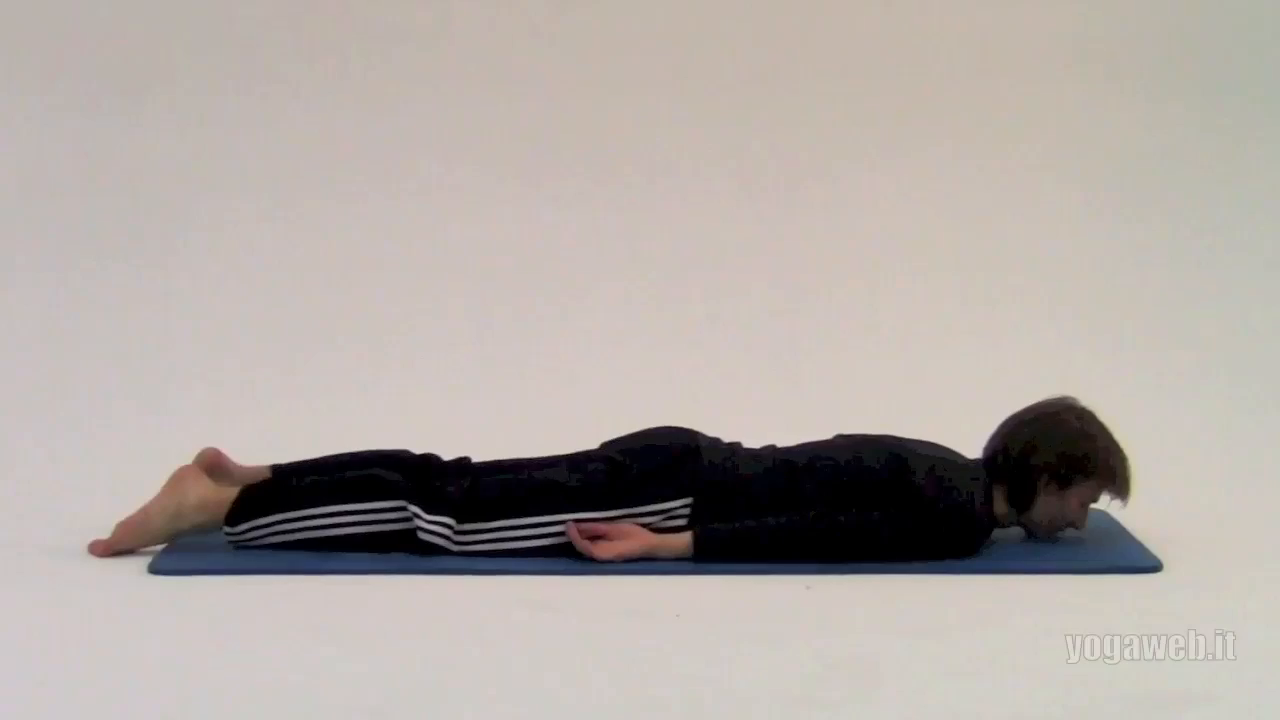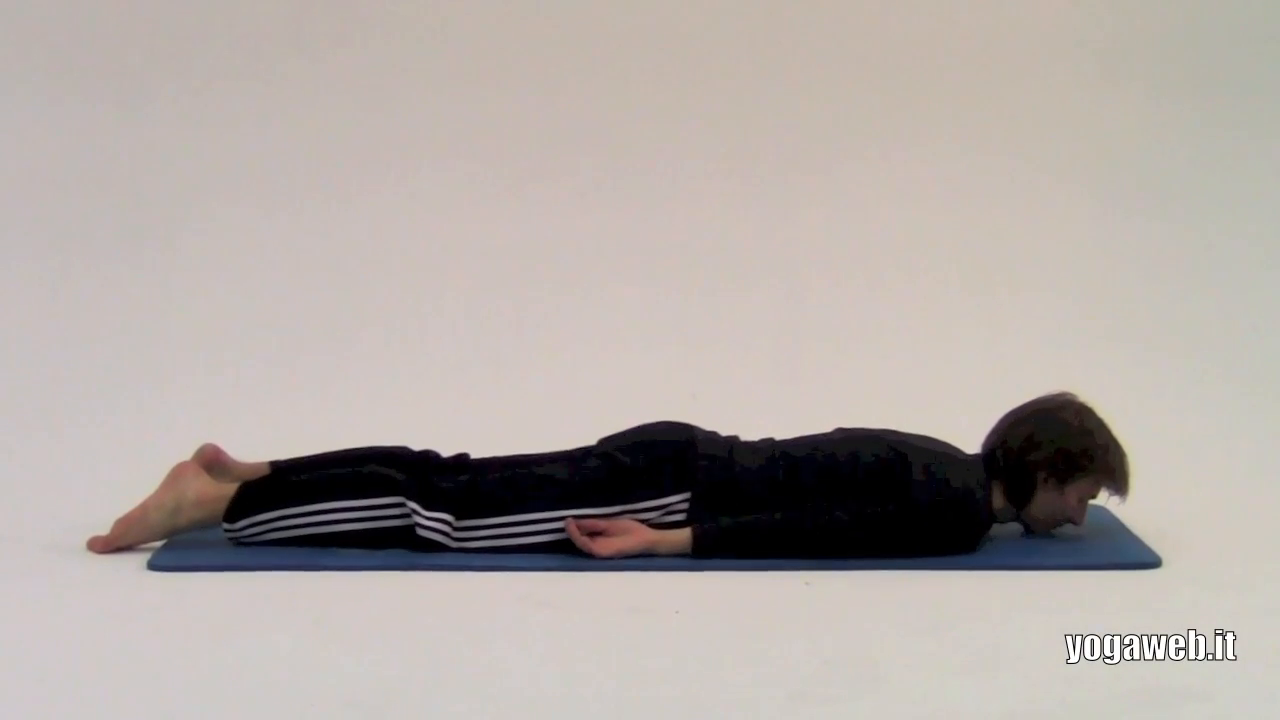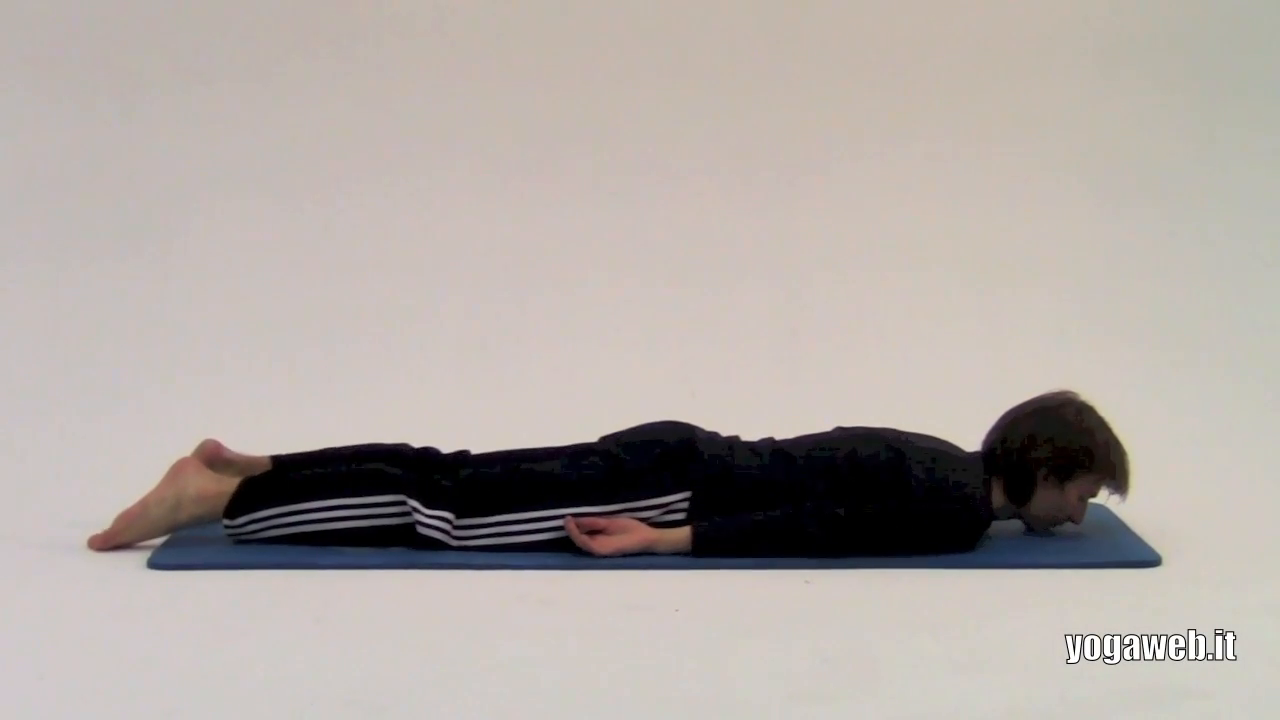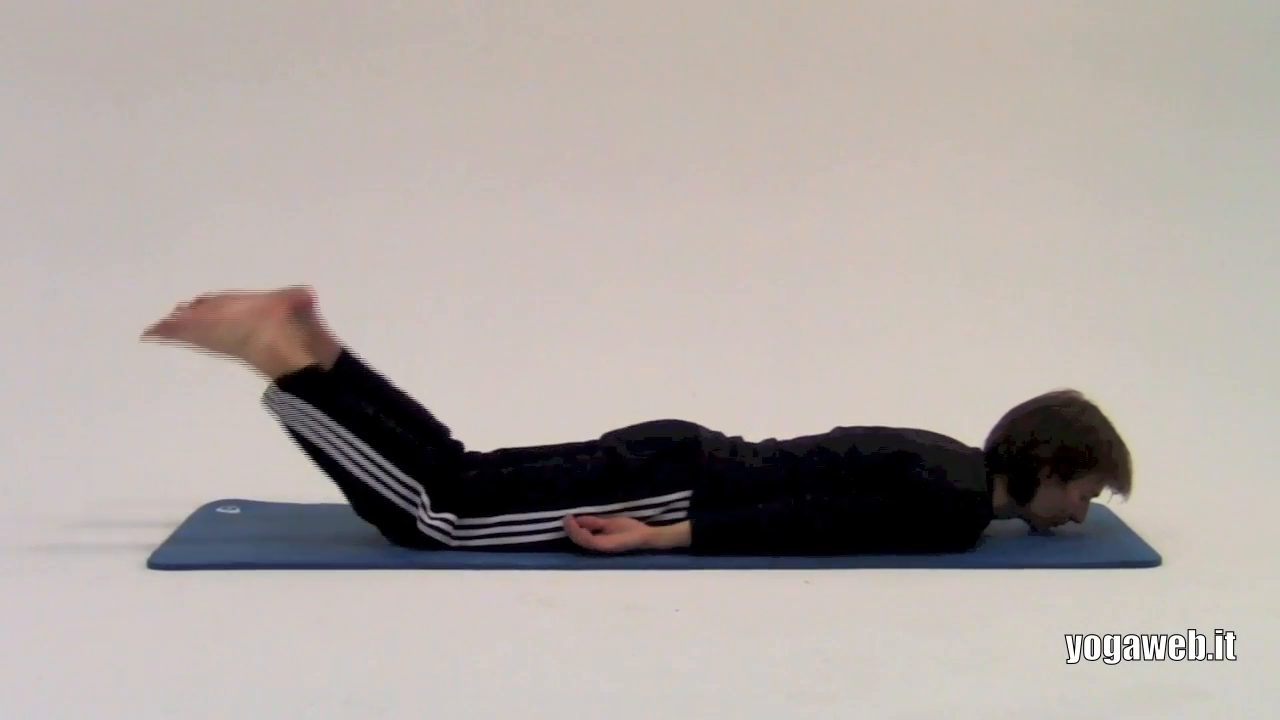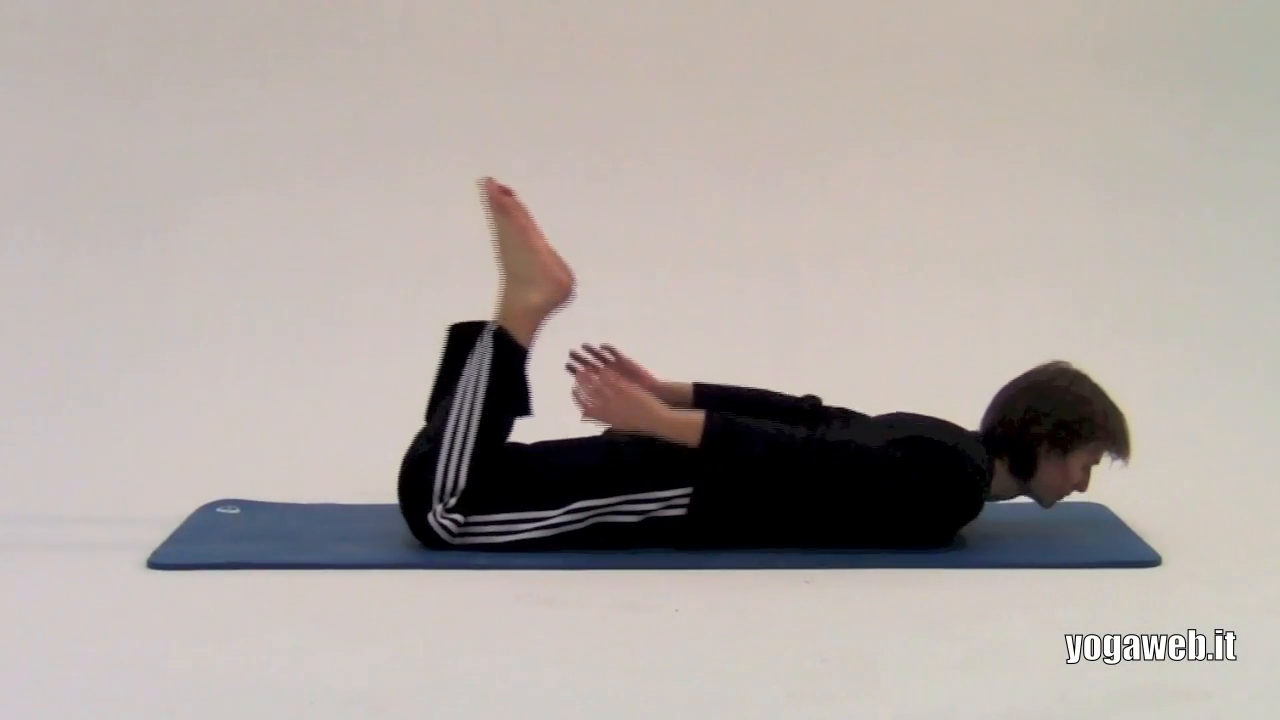
dt=1s
person 1, frame 1
left shoulder: (944, 469)
right shoulder: (963, 519)
right elbow: (811, 534)
right wrist: (672, 548)
left hip: (676, 465)
right hip: (674, 496)
left knee: (456, 486)
right knee: (450, 518)
left ankle: (249, 475)
right ankle: (223, 504)
person 1, frame 2
left shoulder: (945, 464)
right shoulder: (961, 512)
right elbow: (813, 530)
right wrist: (669, 544)
left hip: (674, 460)
right hip: (674, 493)
left knee: (455, 482)
right knee: (451, 513)
left ankle: (249, 473)
right ankle: (220, 502)
person 1, frame 3
left shoulder: (944, 463)
right shoulder: (959, 510)
right elbow: (813, 528)
right wrist: (670, 542)
left hip: (674, 461)
right hip: (674, 493)
left knee: (453, 479)
right knee: (448, 510)
left ankle: (246, 467)
right ankle: (219, 498)
person 1, frame 4
left shoulder: (943, 460)
right shoulder: (956, 510)
right elbow: (809, 523)
right wrist: (664, 538)
left hip: (675, 463)
right hip: (672, 490)
left knee: (446, 471)
right knee: (435, 508)
left ankle: (307, 341)
right ankle: (277, 355)
person 1, frame 5
left shoulder: (947, 448)
right shoulder: (953, 486)
left elbow: (801, 416)
right elbow: (815, 465)
left wrist: (667, 394)
right wrist: (666, 422)
left hip: (677, 471)
right hip: (673, 488)
right knee: (438, 506)
right ankle: (522, 305)
